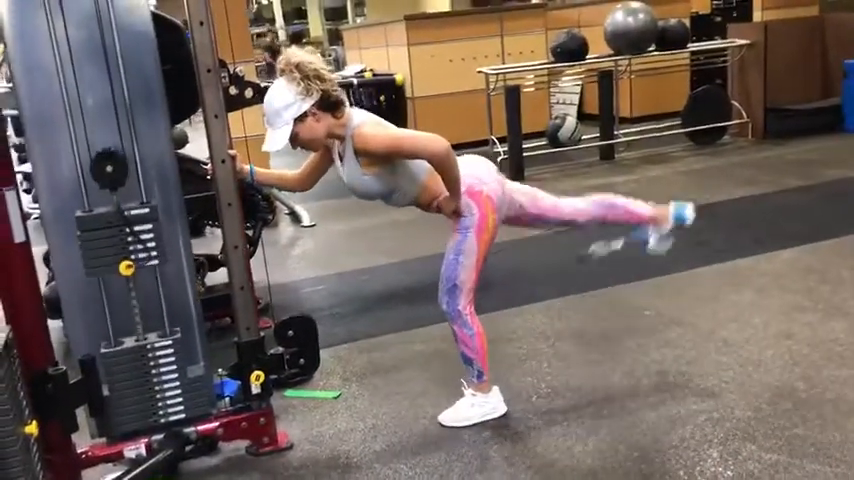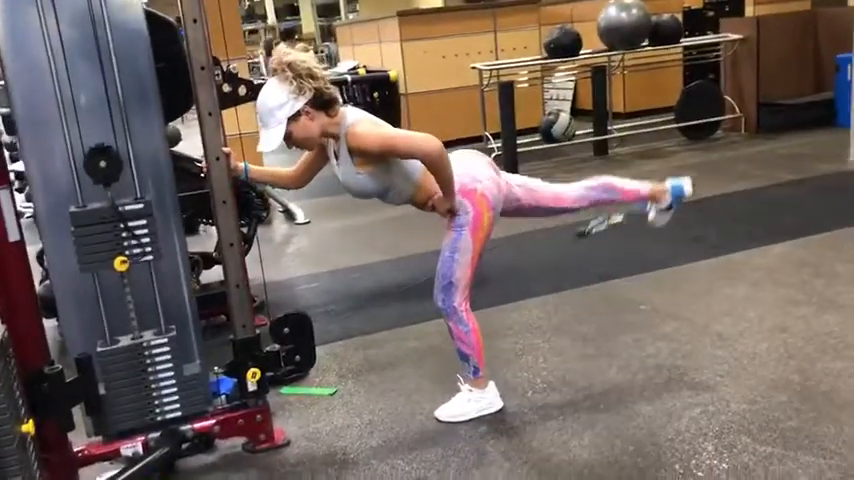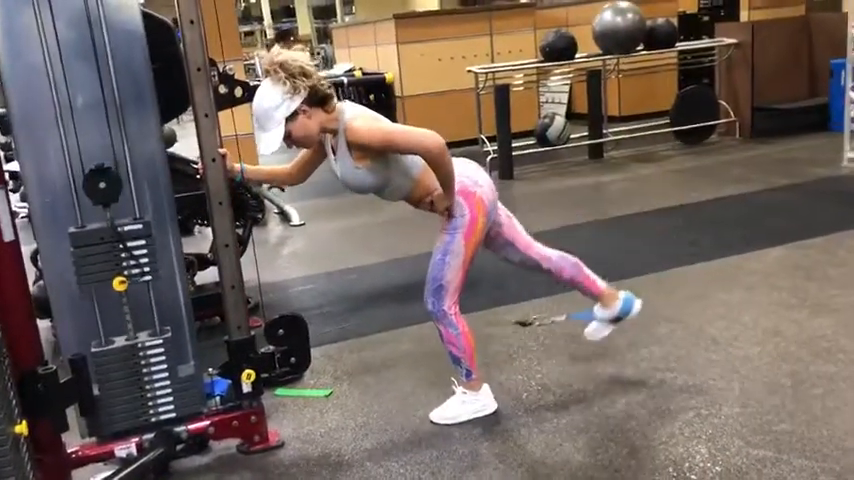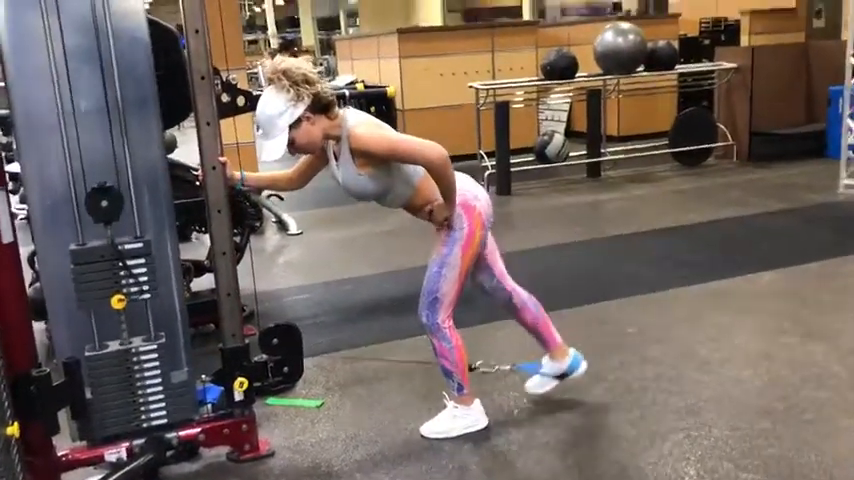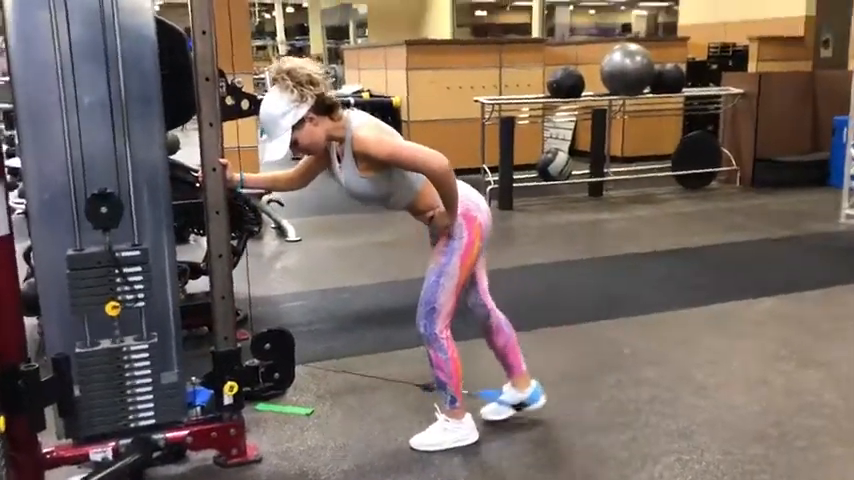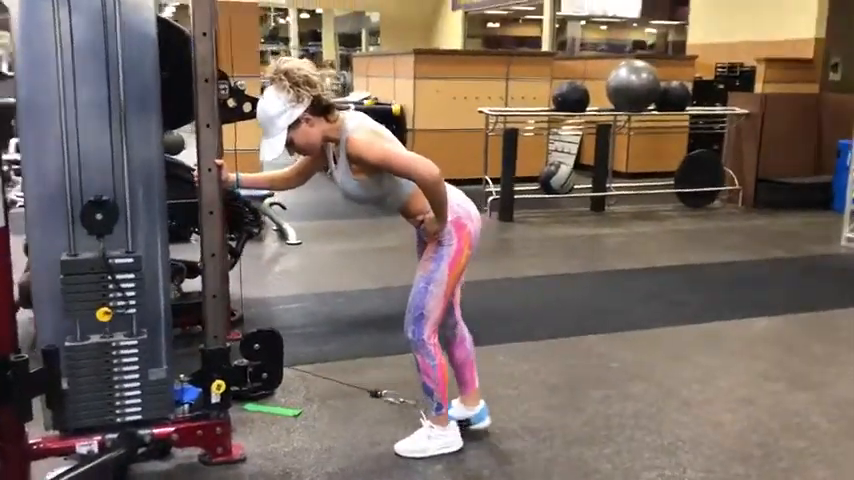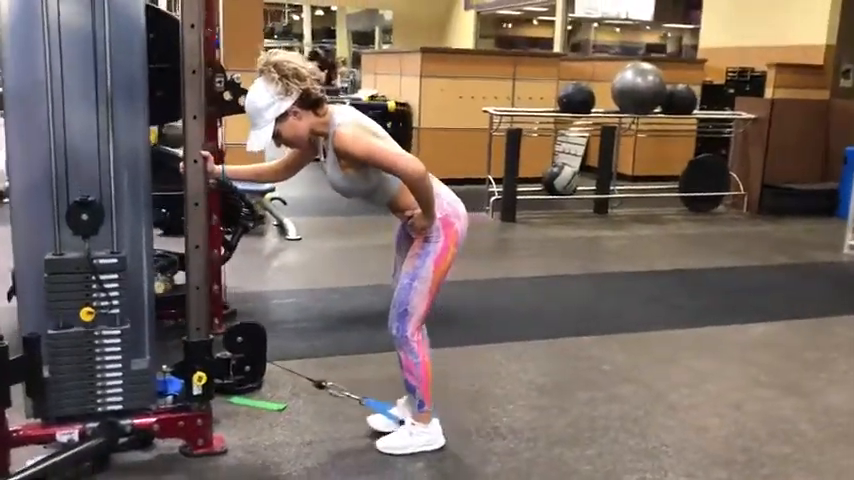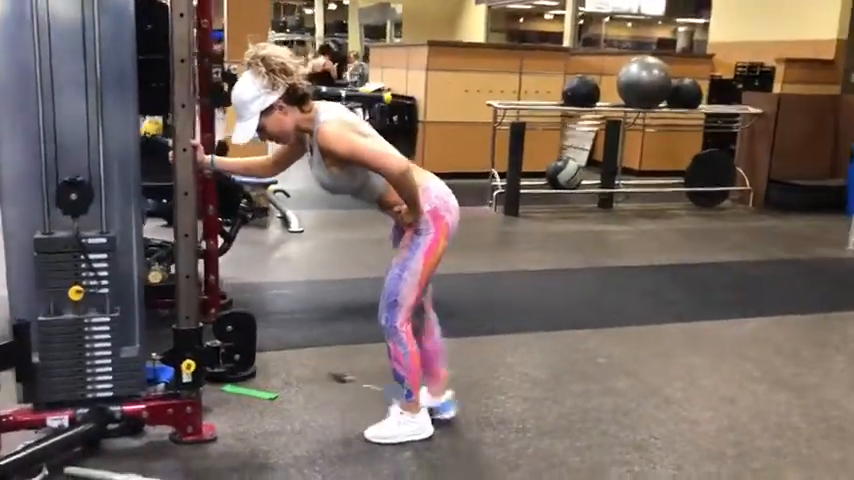
dt=0.3s
person 1, frame 1
left shoulder: (362, 135)
right shoulder: (335, 138)
left elbow: (439, 146)
right elbow: (301, 181)
left wrist: (454, 198)
right wrist: (248, 173)
left hip: (474, 195)
right hip: (473, 184)
left knee: (455, 304)
right knee: (575, 212)
left ankle: (483, 396)
right ankle: (661, 216)
person 1, frame 2
left shoulder: (355, 133)
right shoulder: (329, 136)
left elbow: (430, 146)
right elbow: (295, 178)
left wrist: (448, 198)
right wrist: (243, 170)
left hip: (468, 193)
right hip: (469, 175)
left knee: (450, 301)
right knee: (571, 195)
left ankle: (480, 391)
right ankle: (658, 193)
person 1, frame 3
left shoulder: (355, 127)
right shoulder: (329, 132)
left elbow: (432, 142)
right elbow: (294, 174)
left wrist: (447, 195)
right wrist: (239, 171)
left hip: (464, 195)
right hip: (464, 191)
left knee: (440, 303)
right knee: (531, 253)
left ankle: (475, 394)
right ankle: (611, 299)
person 1, frame 4
left shoulder: (357, 135)
right shoulder: (329, 139)
left elbow: (436, 154)
right elbow: (293, 180)
left wrist: (448, 206)
right wrist: (237, 178)
left hip: (462, 208)
right hip: (457, 208)
left knee: (434, 315)
right knee: (501, 287)
left ankle: (466, 409)
right ankle: (561, 357)
person 1, frame 5
left shoulder: (361, 137)
right shoulder: (333, 140)
left elbow: (438, 164)
right elbow: (295, 179)
left wrist: (448, 214)
right wrist: (237, 179)
left hip: (461, 217)
right hip: (450, 217)
left knee: (431, 324)
right knee: (480, 306)
left ankle: (457, 422)
right ankle: (522, 387)
person 1, frame 6
left shoulder: (357, 140)
right shoulder: (329, 141)
left elbow: (429, 173)
right elbow: (292, 178)
left wrist: (440, 221)
right wrist: (232, 179)
left hip: (452, 222)
right hip: (434, 222)
left knee: (420, 329)
right knee: (446, 319)
left ankle: (441, 429)
right ankle: (470, 404)
person 1, frame 7
left shoulder: (345, 134)
right shoulder: (319, 133)
left elbow: (415, 170)
right elbow: (279, 171)
left wrist: (428, 218)
right wrist: (218, 171)
left hip: (438, 219)
right hip: (418, 218)
left knee: (404, 325)
right knee: (408, 320)
left ankle: (424, 427)
right ankle: (411, 405)
person 1, frame 8
left shoulder: (330, 131)
right shoulder: (307, 128)
left elbow: (399, 167)
right elbow: (270, 166)
left wrist: (414, 212)
right wrist: (208, 162)
left hip: (429, 211)
right hip: (414, 209)
left knee: (394, 316)
right knee: (413, 307)
left ankle: (413, 415)
right ankle: (436, 393)
